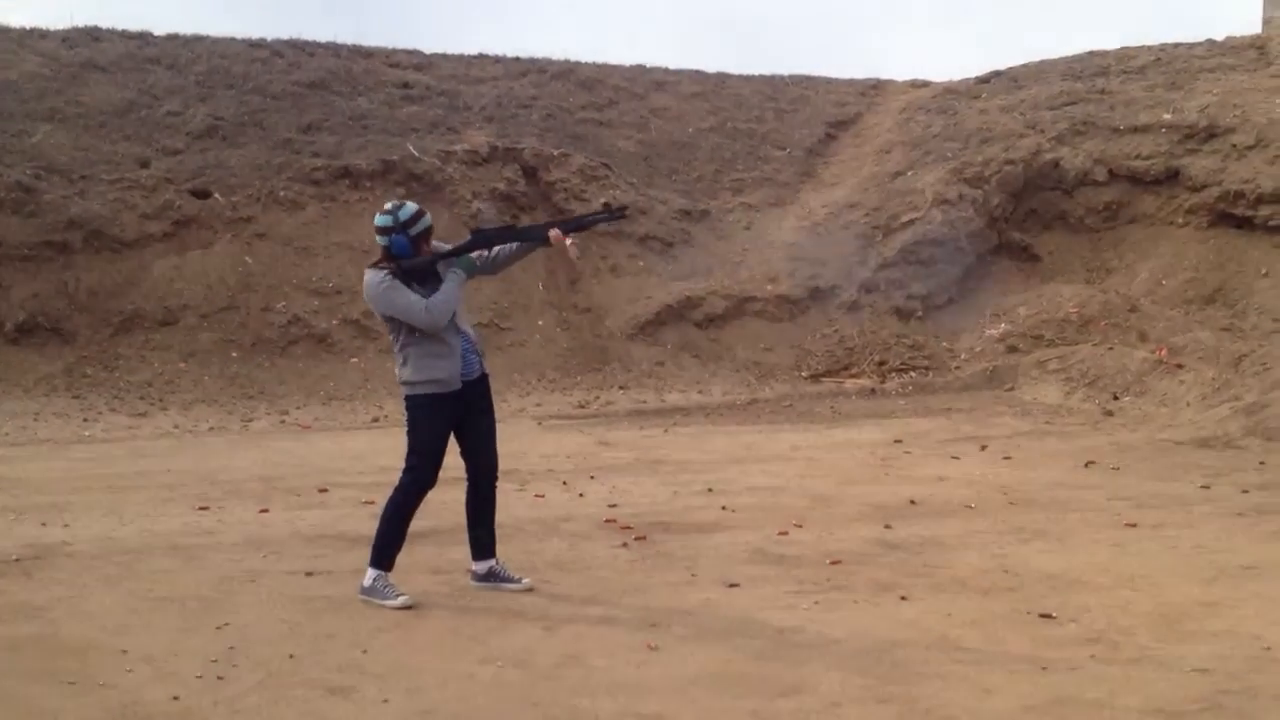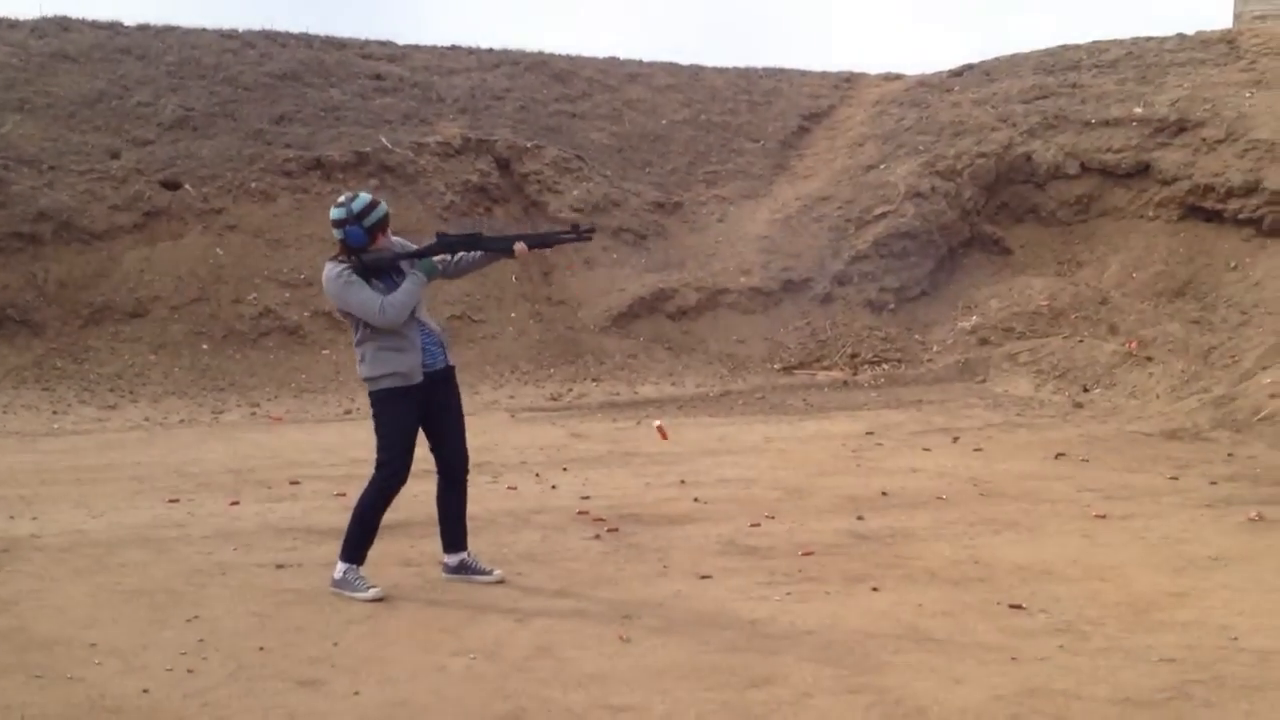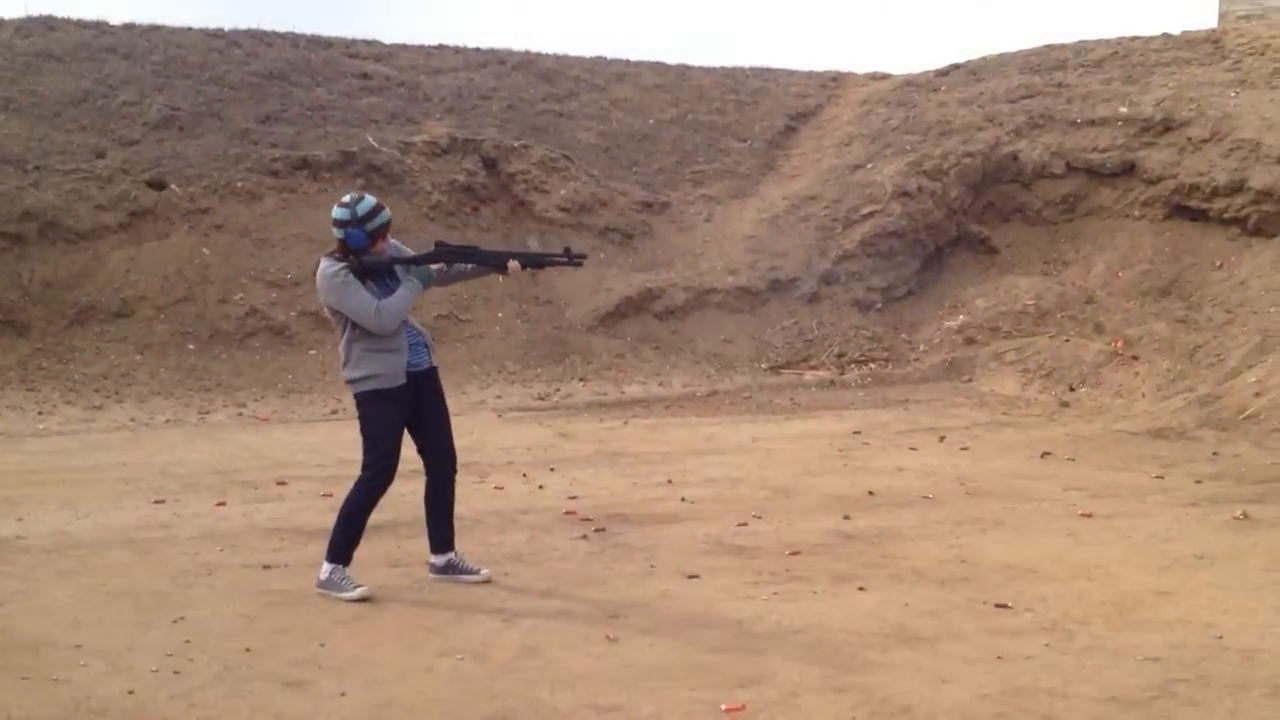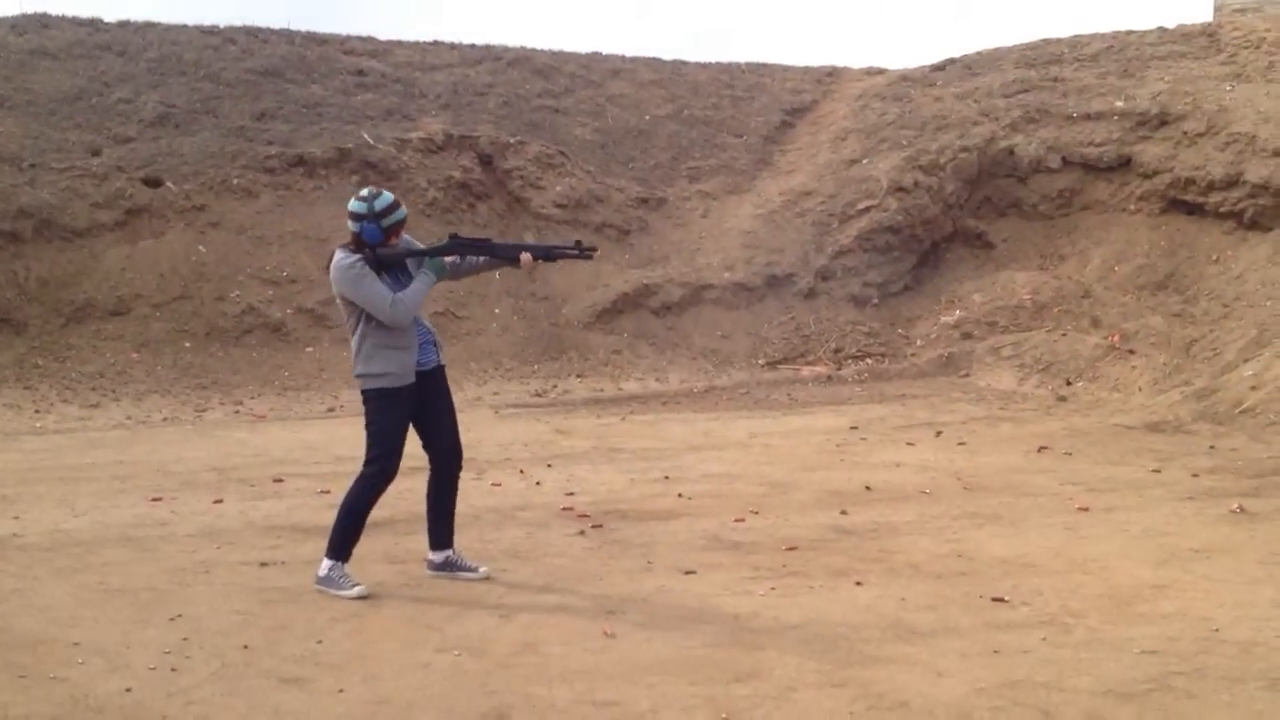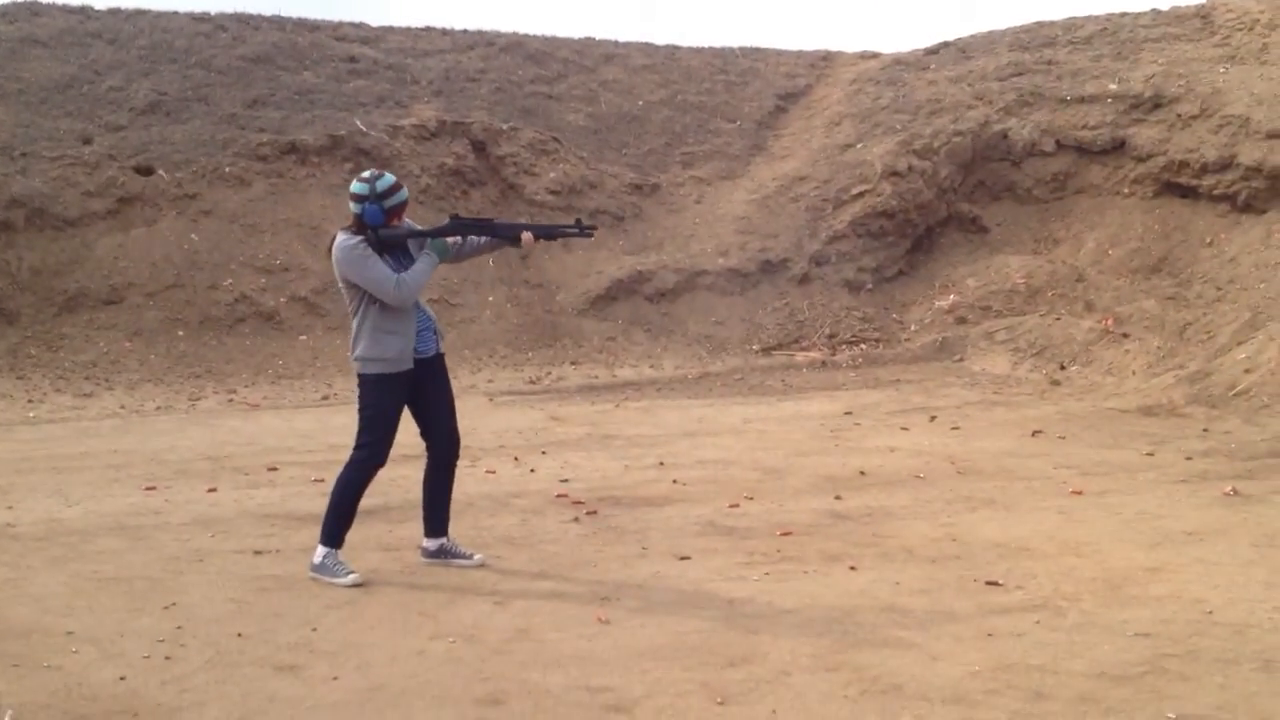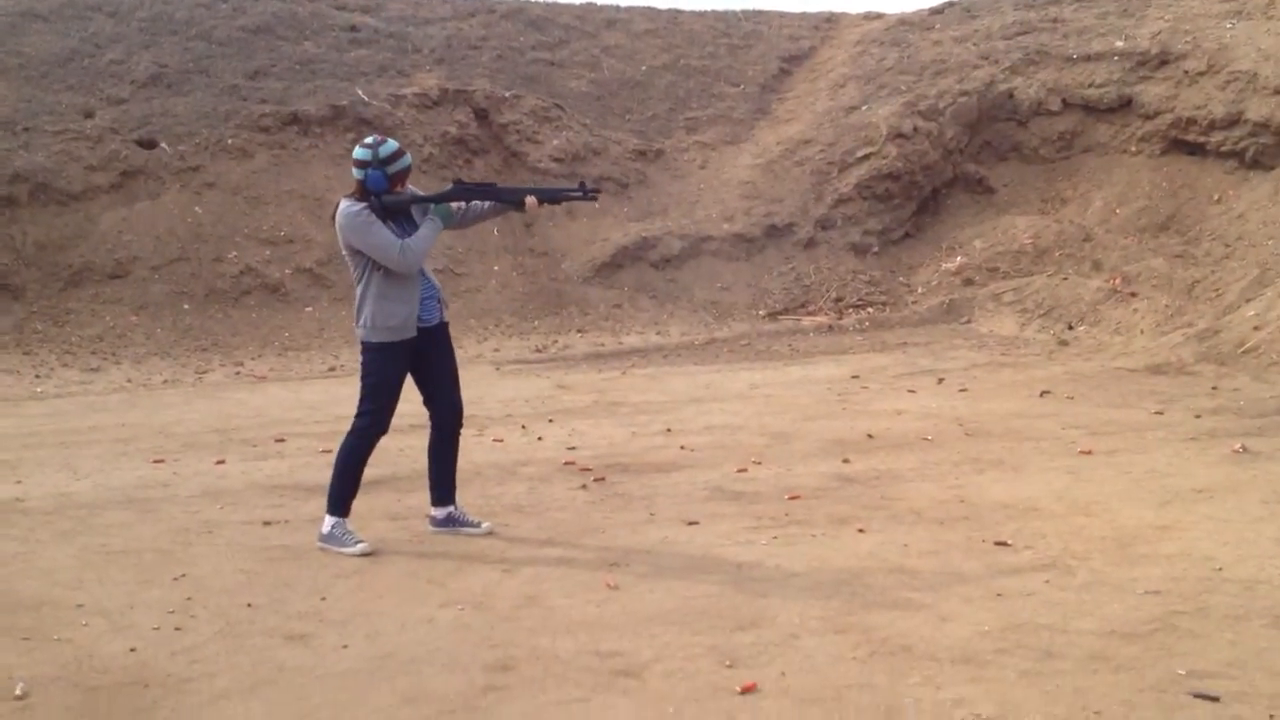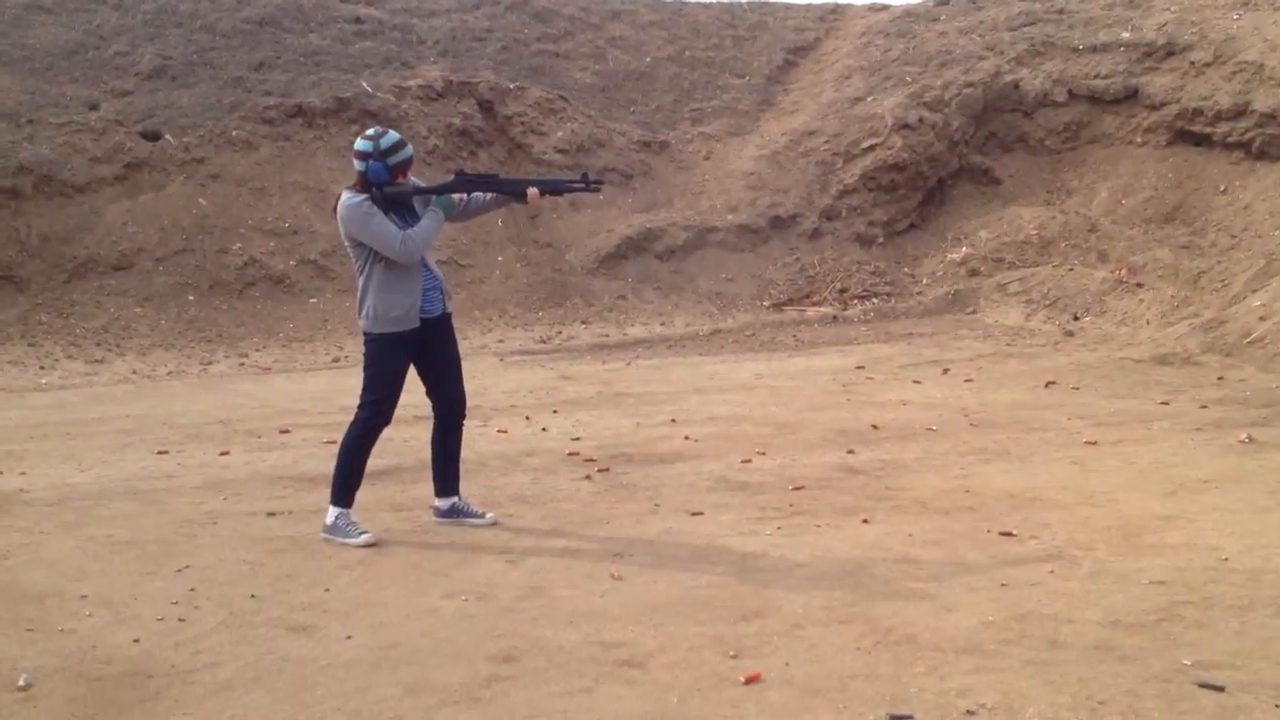
dt=0.3s
person 1, frame 1
left shoulder: (433, 257)
right shoulder: (380, 282)
left elbow: (486, 262)
right elbow: (432, 315)
left wrist: (536, 241)
right wrist: (458, 274)
left hip: (471, 378)
right hip: (430, 389)
left knee: (484, 470)
right knee: (418, 479)
left ankle: (484, 565)
right ankle: (375, 576)
person 1, frame 2
left shoulder: (396, 250)
right shoulder: (338, 276)
left elbow: (448, 266)
right elbow: (386, 315)
left wrist: (501, 251)
right wrist: (418, 276)
left hip: (436, 370)
right hip: (394, 381)
left knee: (455, 464)
right knee: (392, 474)
left ankle: (456, 557)
right ankle: (346, 569)
person 1, frame 3
left shoulder: (389, 253)
right shoulder: (333, 273)
left elbow: (440, 273)
right elbow: (380, 319)
left wrist: (493, 265)
right wrist: (414, 282)
left hip: (420, 371)
right hip: (379, 382)
left knee: (443, 464)
right knee: (378, 475)
left ankle: (443, 557)
right ankle: (333, 569)
person 1, frame 4
left shoulder: (400, 248)
right shoulder: (347, 266)
left elbow: (450, 267)
right elbow: (395, 311)
left wrist: (505, 258)
right wrist: (427, 275)
left hip: (426, 369)
right hip: (386, 379)
left knee: (448, 459)
right knee: (379, 471)
left ankle: (441, 554)
right ankle: (331, 566)
person 1, frame 5
right shoulder: (349, 248)
left elbow: (454, 248)
right elbow: (399, 292)
left wrist: (507, 238)
right wrist: (430, 256)
left hip: (425, 355)
right hip: (384, 365)
left knee: (446, 446)
right knee: (370, 456)
left ankle: (436, 541)
right ankle: (326, 553)
person 1, frame 6
right shoulder: (353, 215)
left elbow: (458, 215)
right elbow: (404, 257)
left wrist: (510, 202)
right wrist: (434, 220)
left hip: (429, 323)
right hip: (387, 333)
left knee: (449, 415)
right knee: (371, 424)
left ankle: (444, 510)
right ankle: (333, 523)
person 1, frame 7
left shoulder: (406, 190)
right shoulder: (354, 207)
left elbow: (460, 207)
right elbow: (405, 248)
left wrist: (512, 194)
right wrist: (435, 211)
left hip: (432, 314)
right hip: (390, 324)
left knee: (452, 406)
right knee: (373, 415)
left ankle: (447, 500)
right ankle: (337, 514)
